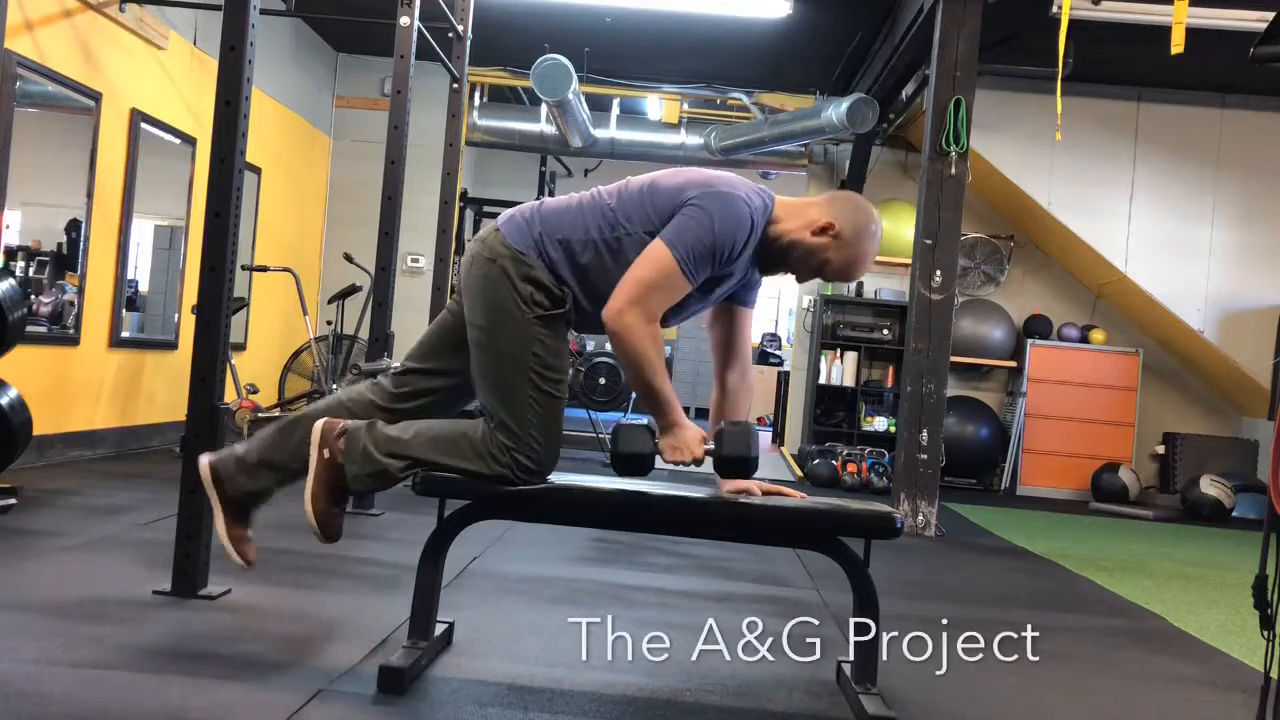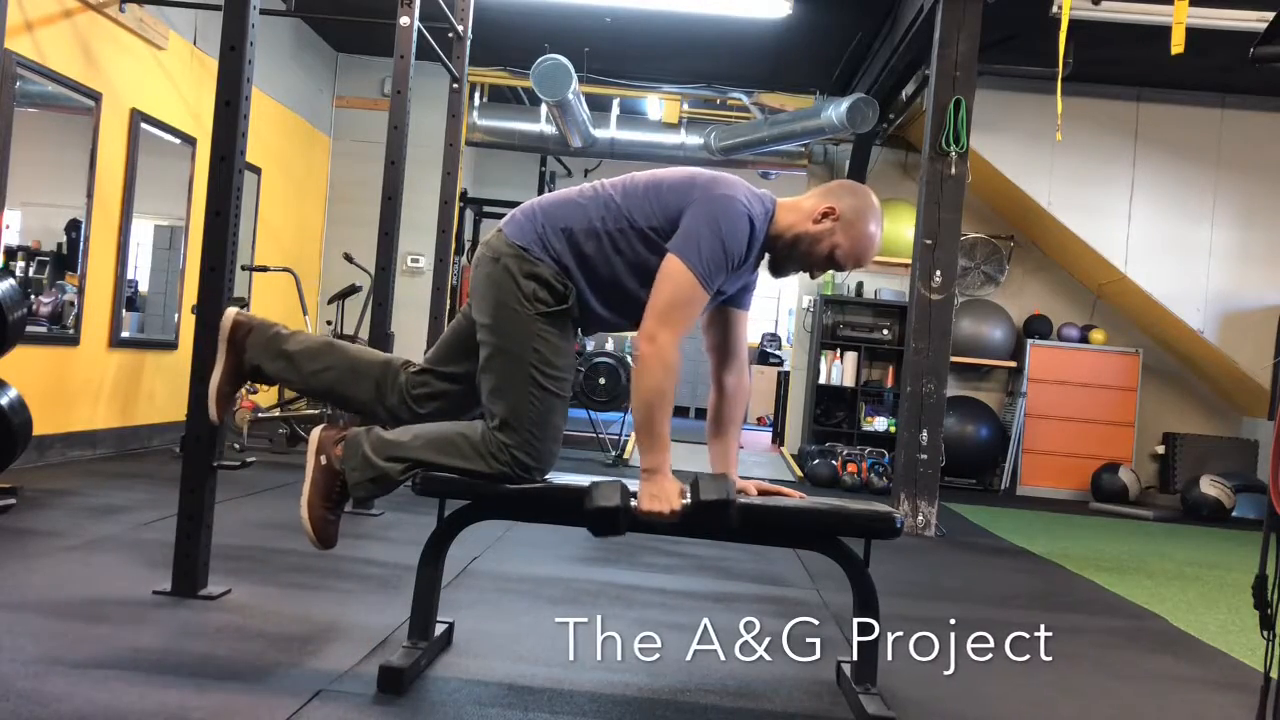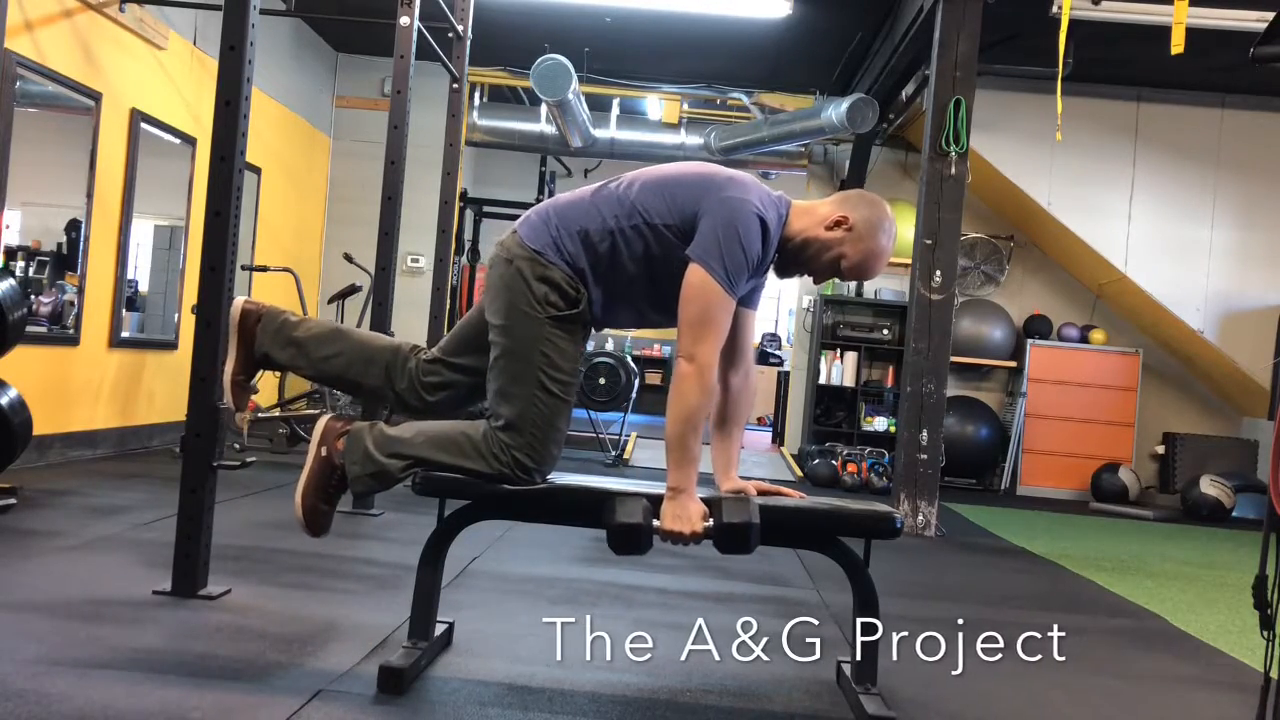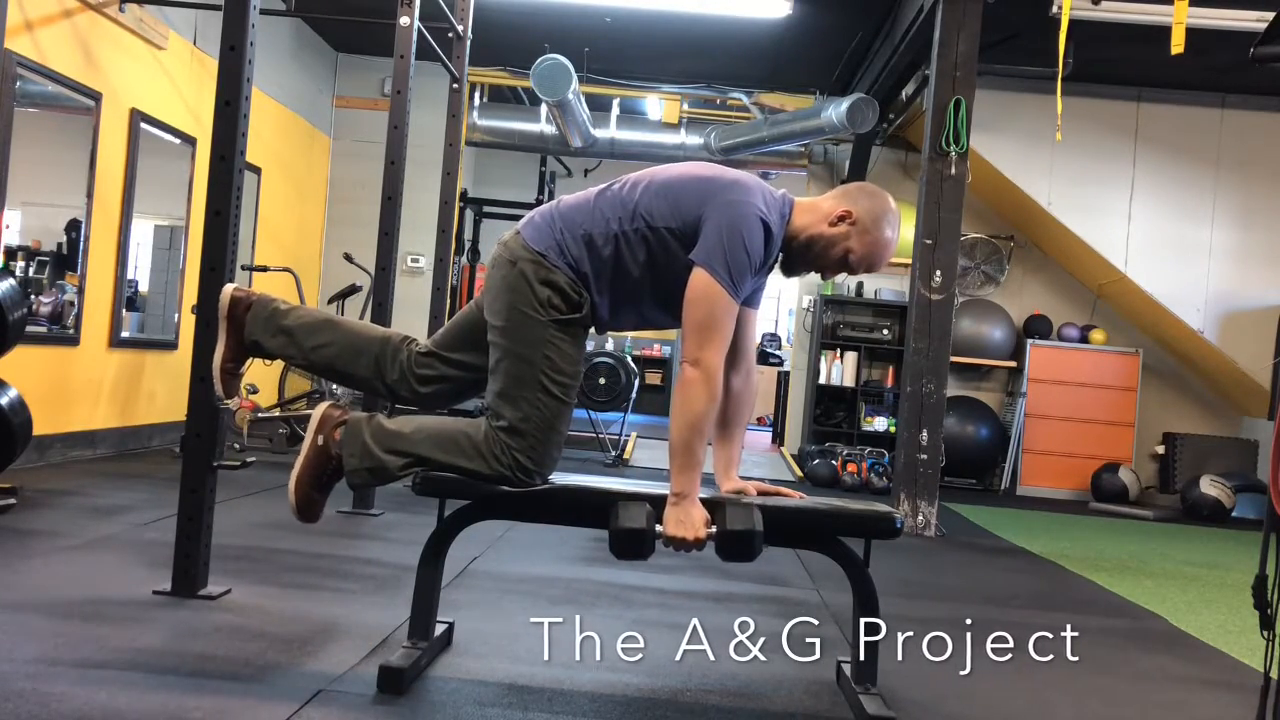
dt=1s
person 1, frame 1
left shoulder: (750, 246)
right shoulder: (730, 215)
left elbow: (733, 367)
right elbow: (626, 313)
left wrist: (729, 468)
right wrist: (672, 424)
left hip: (509, 270)
right hip: (519, 270)
left knee: (404, 396)
right knee: (523, 455)
left ankle: (240, 475)
right ankle: (350, 450)
person 1, frame 2
left shoulder: (749, 247)
right shoulder: (730, 215)
left elbow: (730, 368)
right elbow: (656, 339)
left wrist: (726, 471)
right wrist: (656, 472)
left hip: (528, 276)
right hip: (529, 266)
left knee: (416, 397)
right knee: (523, 452)
left ankle: (256, 342)
right ankle: (348, 458)
person 1, frame 3
left shoulder: (760, 241)
right shoulder: (743, 219)
left elbow: (736, 368)
right elbow: (696, 361)
left wrist: (728, 474)
right wrist: (680, 492)
left hip: (542, 275)
right hip: (545, 269)
left knee: (423, 386)
right knee: (524, 453)
left ankle: (265, 331)
right ankle: (351, 451)
person 1, frame 4
left shoulder: (761, 236)
right shoulder: (746, 220)
left elbow: (738, 368)
right elbow: (700, 365)
left wrist: (728, 475)
right wrist: (683, 498)
left hip: (541, 275)
right hip: (547, 271)
left knee: (416, 376)
right knee: (522, 455)
left ankle: (254, 318)
right ankle: (348, 442)
